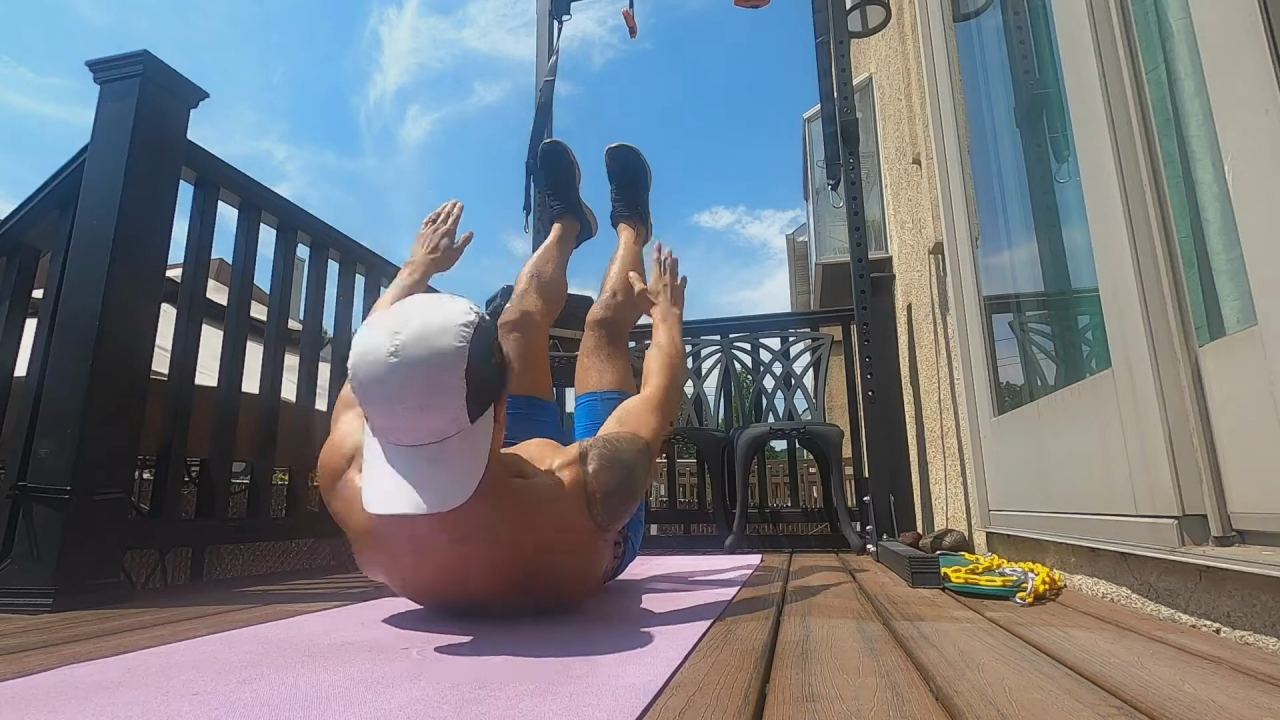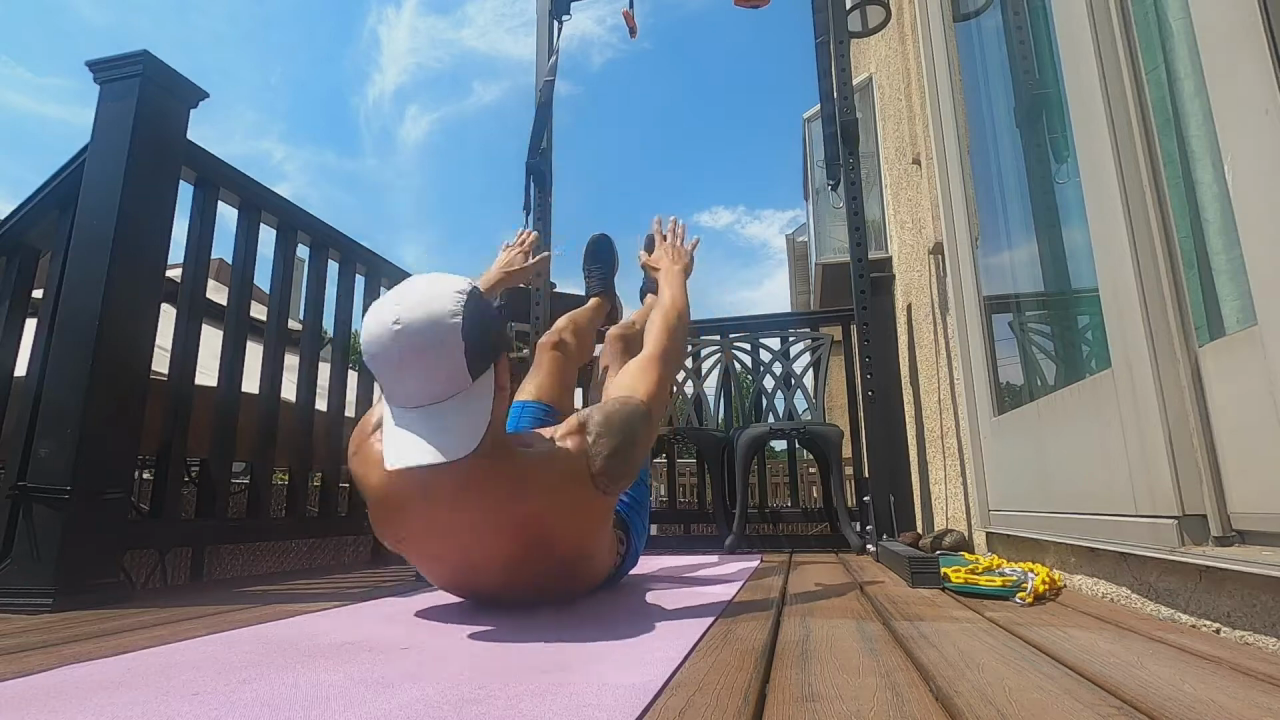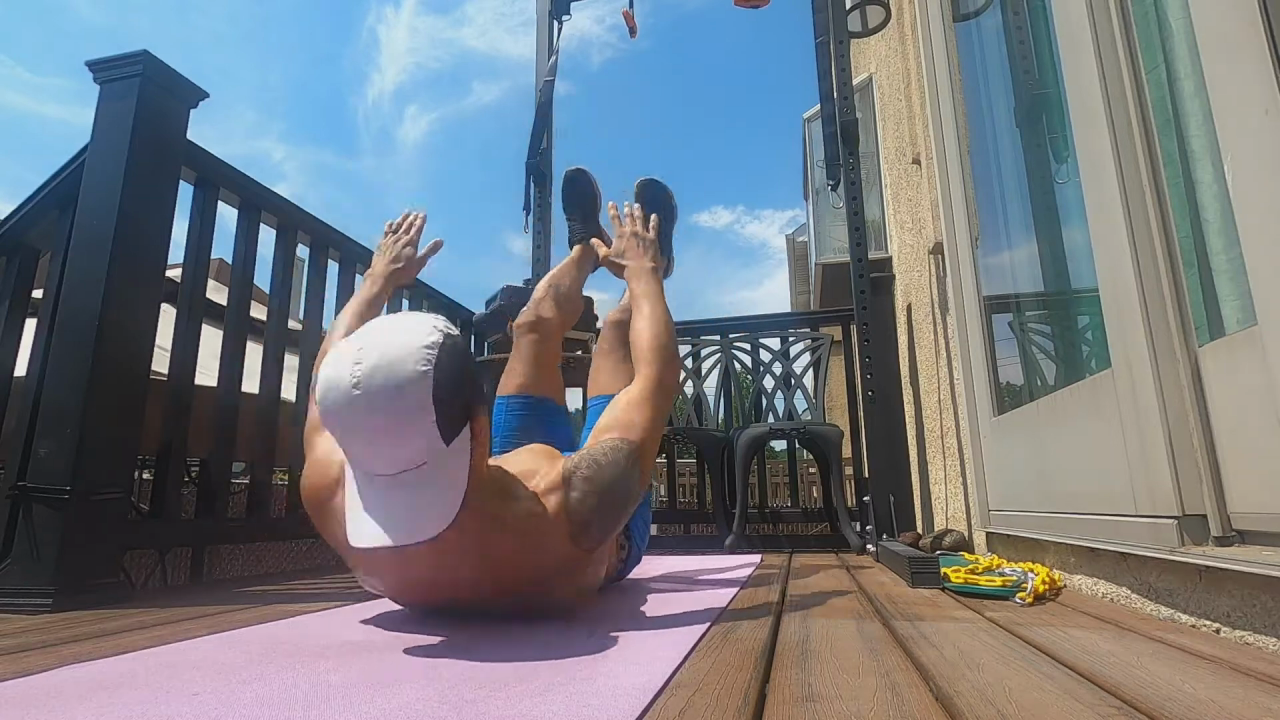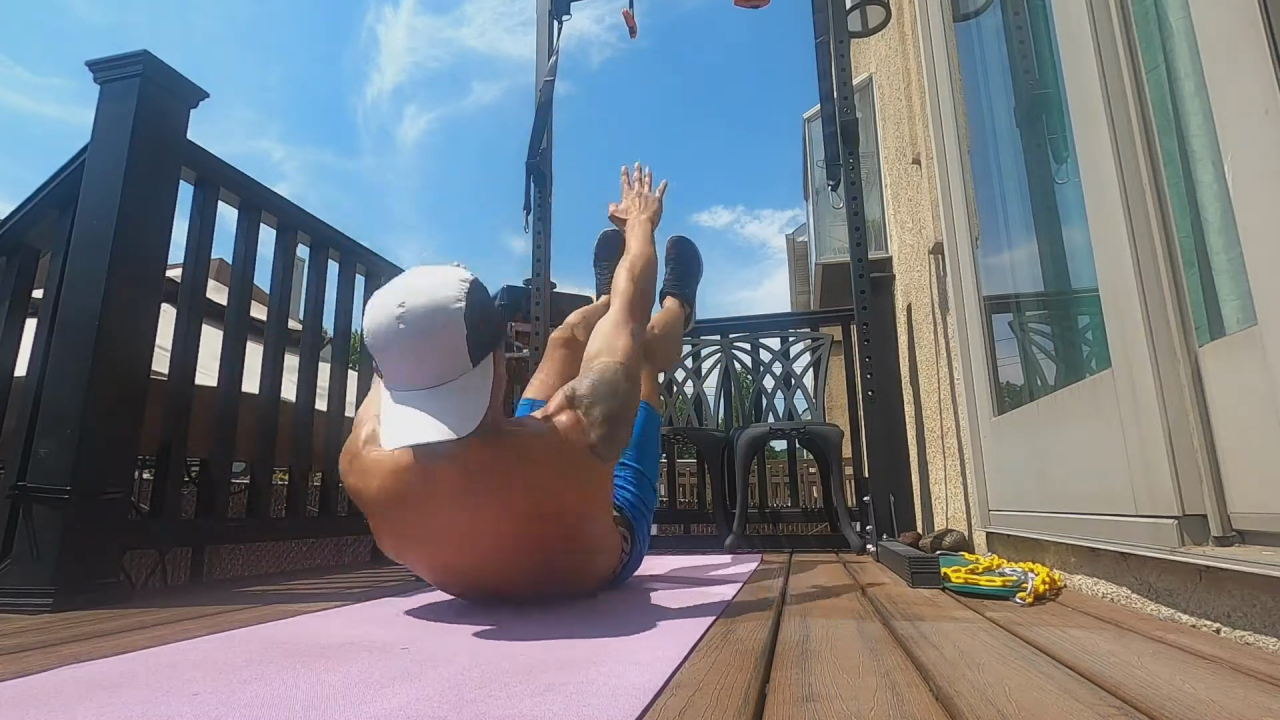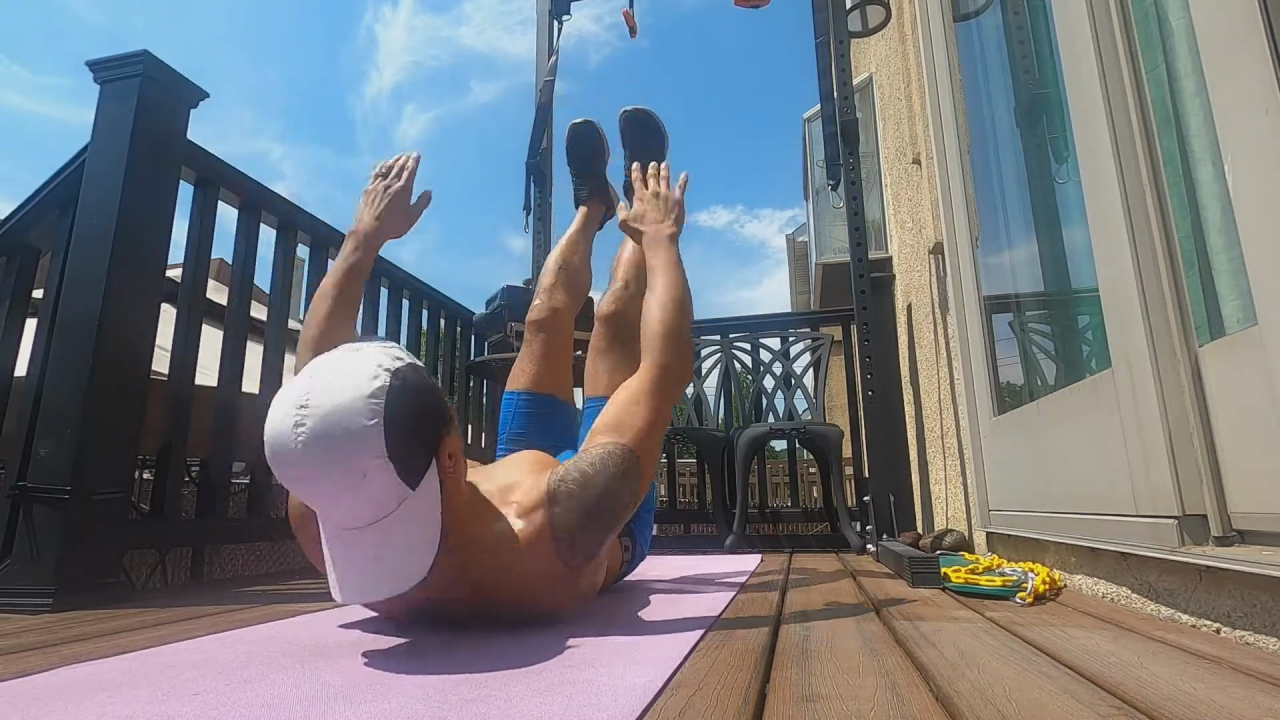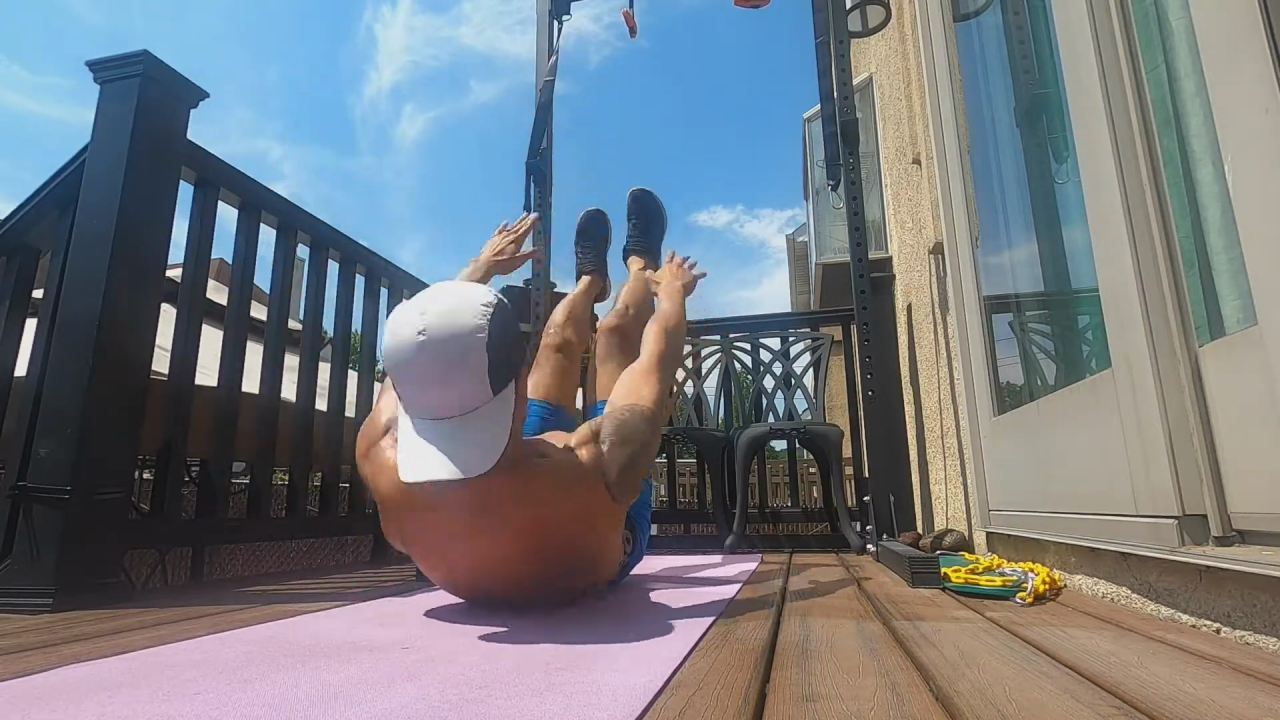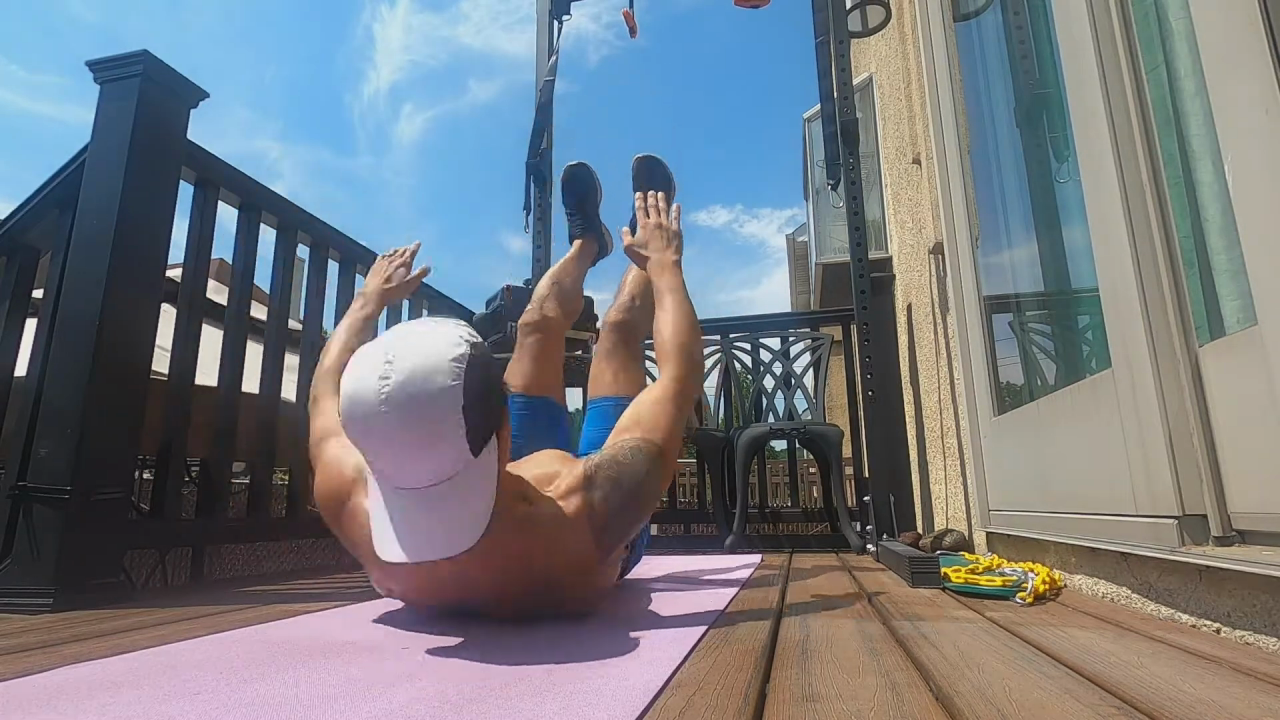
dt=0.7s
person 1, frame 1
left shoulder: (350, 491)
right shoulder: (585, 491)
left elbow: (369, 372)
right elbow: (659, 396)
left wrist: (415, 272)
right wrist: (667, 314)
left knee: (521, 319)
right knee: (604, 323)
left ankle: (567, 226)
right ankle: (629, 229)
person 1, frame 2
left shoulder: (372, 457)
right shoulder: (581, 463)
right elbow: (661, 358)
left wrist: (488, 283)
right wrist: (673, 273)
right hip: (595, 563)
left knee: (555, 342)
right knee: (622, 345)
left ankle: (600, 305)
right ankle: (653, 301)
person 1, frame 3
left shoulder: (335, 507)
right shoulder: (572, 511)
left elbow: (329, 385)
right elbow: (657, 378)
left wrist: (377, 284)
right wrist: (643, 268)
left knee: (535, 323)
right knee: (619, 329)
left ankle: (585, 250)
right ankle: (655, 259)
person 1, frame 4
left shoulder: (366, 469)
right shoulder: (573, 433)
left elbow: (391, 373)
right elbow: (629, 318)
left wrist: (410, 318)
right wrist: (642, 226)
left hip: (517, 567)
right hip: (601, 562)
left knee: (566, 339)
right knee: (642, 343)
left ankle: (608, 298)
right ankle: (678, 307)
person 1, frame 5
left shoulder: (321, 529)
right shoulder: (555, 535)
left elbow: (316, 359)
right elbow: (669, 365)
left wrist: (364, 239)
right wrist: (662, 236)
right hip: (610, 547)
left knee: (546, 317)
right knee: (616, 315)
left ankle: (593, 207)
right ankle: (640, 222)
person 1, frame 6
left shoulder: (385, 461)
right shoulder: (594, 471)
left elbow: (410, 362)
right elbow: (656, 361)
left wrist: (478, 273)
right wrist: (672, 291)
right hip: (595, 564)
left knee: (560, 342)
right knee: (618, 330)
left ankle: (591, 280)
right ankle: (641, 263)
person 1, frame 7
left shoulder: (357, 514)
right shoulder: (589, 519)
left elbow: (325, 394)
right elbow: (680, 376)
left wrist: (369, 299)
right wrist: (665, 265)
left knee: (539, 322)
right knee: (619, 326)
left ankle: (586, 241)
right ankle: (648, 261)
